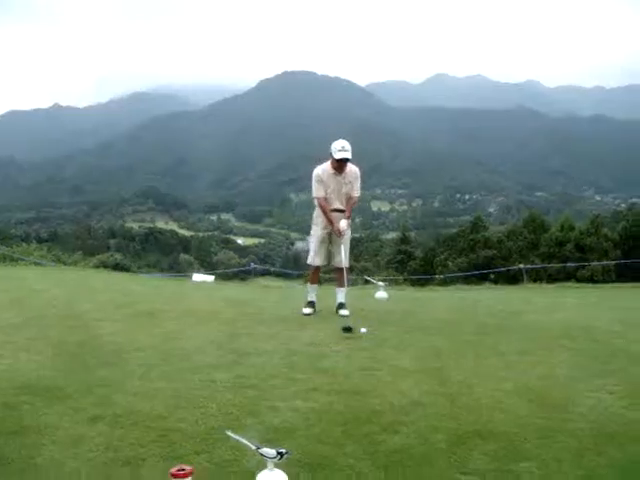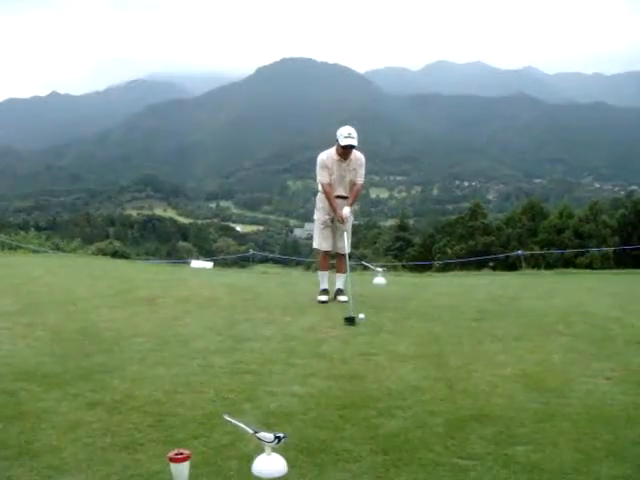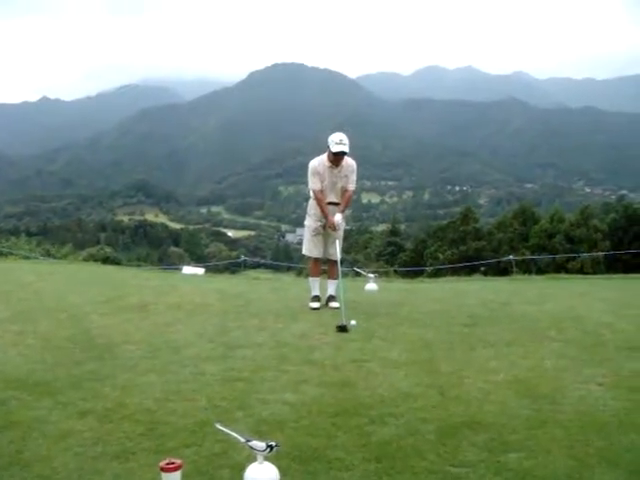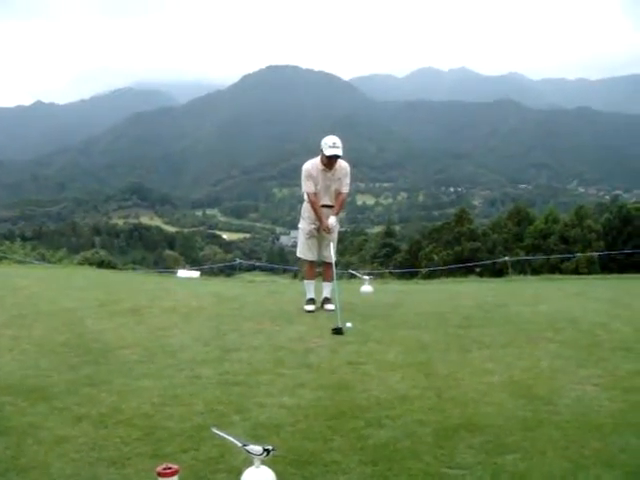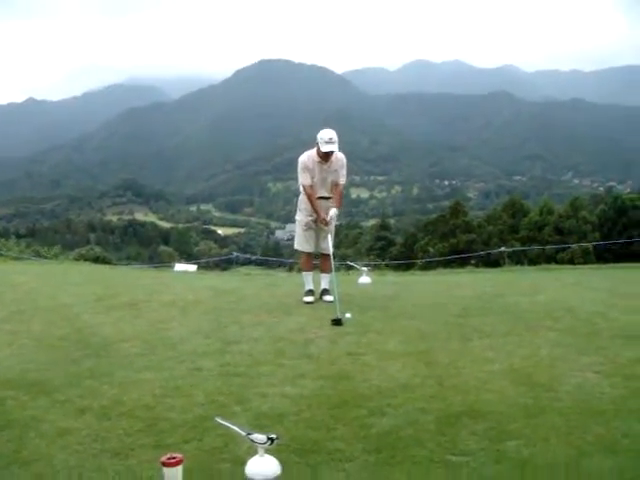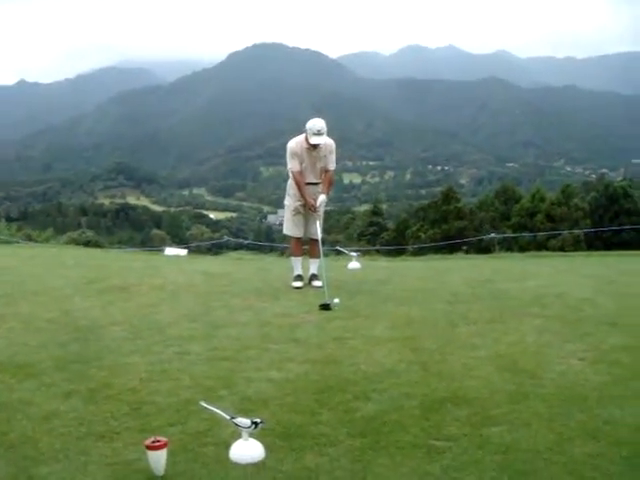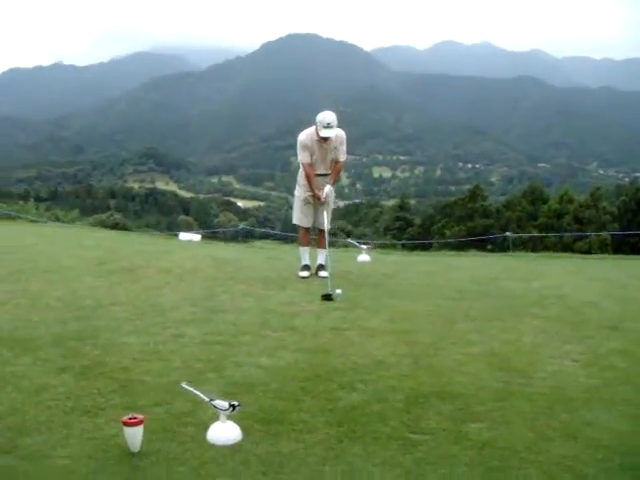
dt=0.4s
person 1, frame 1
left shoulder: (354, 172)
right shoulder: (319, 172)
left elbow: (354, 198)
right elbow: (321, 201)
left wrist: (345, 219)
right wrist: (333, 224)
left hip: (343, 218)
right hip: (323, 217)
left knee: (342, 264)
right knee: (315, 262)
left ankle: (341, 302)
right ankle: (311, 300)
person 1, frame 2
left shoulder: (359, 158)
right shoulder: (324, 158)
left elbow: (357, 185)
right elbow: (326, 187)
left wrist: (348, 206)
right wrist: (336, 211)
left hip: (346, 204)
right hip: (326, 203)
left knee: (342, 250)
right knee: (323, 248)
left ankle: (339, 288)
right ankle: (324, 288)
person 1, frame 3
left shoulder: (351, 165)
right shoulder: (315, 164)
left elbow: (349, 191)
right elbow: (318, 194)
left wrist: (339, 213)
right wrist: (327, 217)
left hip: (338, 211)
right hip: (317, 209)
left knee: (334, 256)
right knee: (314, 255)
left ankle: (331, 294)
right ankle: (315, 294)
person 1, frame 4
left shoulder: (344, 167)
right shoulder: (309, 167)
left elbow: (342, 194)
right elbow: (312, 197)
left wrist: (333, 216)
right wrist: (322, 220)
left hip: (332, 213)
right hip: (311, 212)
left knee: (329, 259)
right knee: (308, 258)
left ankle: (327, 296)
right ankle: (310, 297)
person 1, frame 5
left shoulder: (340, 159)
right shoulder: (305, 159)
left elbow: (339, 186)
right elbow: (308, 189)
left wrist: (335, 209)
right wrist: (318, 213)
left hip: (329, 205)
right hip: (308, 204)
left knee: (326, 250)
right knee: (306, 249)
left ankle: (325, 288)
right ankle: (308, 288)
person 1, frame 6
left shoulder: (330, 144)
right shoulder: (293, 145)
left elbow: (329, 172)
right elbow: (297, 175)
left wrist: (324, 194)
right wrist: (306, 199)
left hip: (318, 190)
right hip: (297, 190)
left knee: (315, 235)
right knee: (295, 234)
left ankle: (314, 273)
right ankle: (297, 273)
person 1, frame 7
left shoulder: (340, 136)
right shoulder: (304, 137)
left elbow: (339, 163)
right elbow: (307, 167)
left wrist: (329, 185)
right wrist: (314, 190)
left hip: (327, 181)
right hip: (307, 181)
left knee: (323, 226)
right knee: (304, 224)
left ankle: (321, 263)
right ankle: (305, 263)
